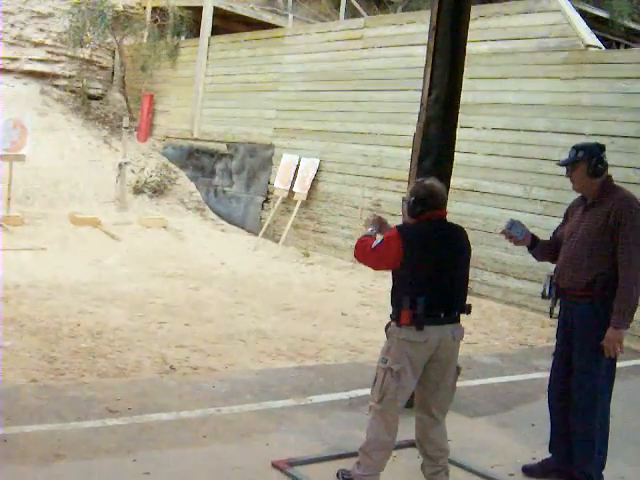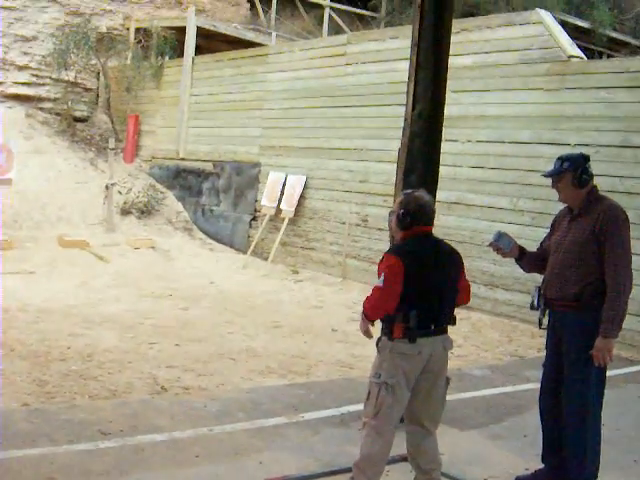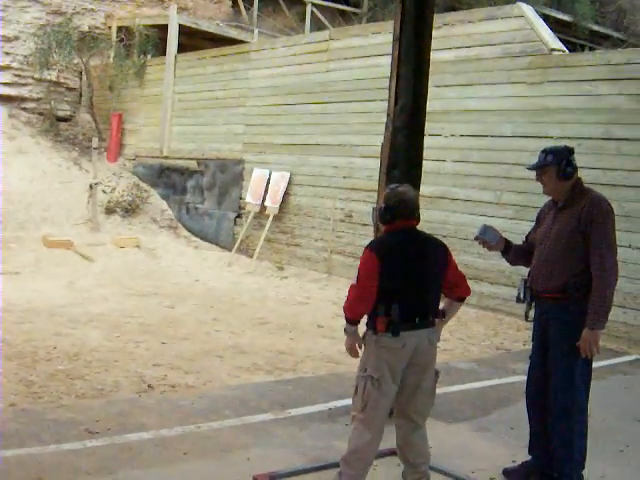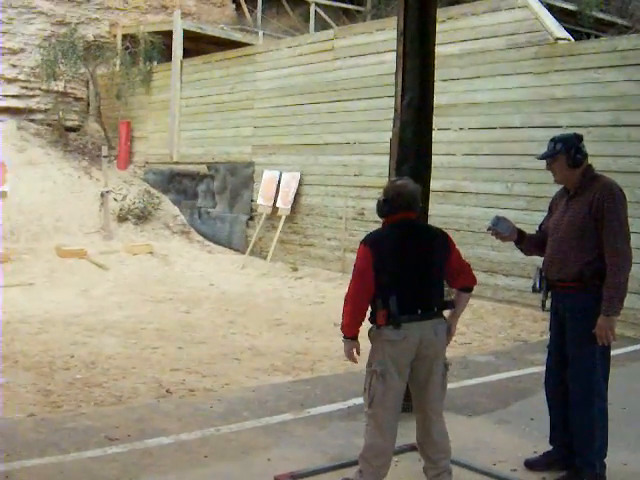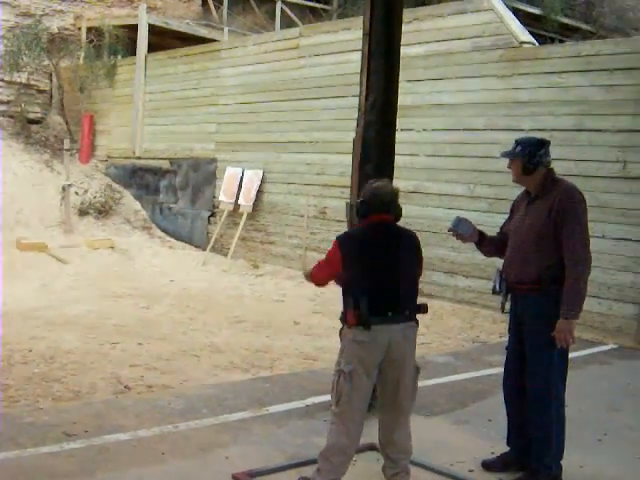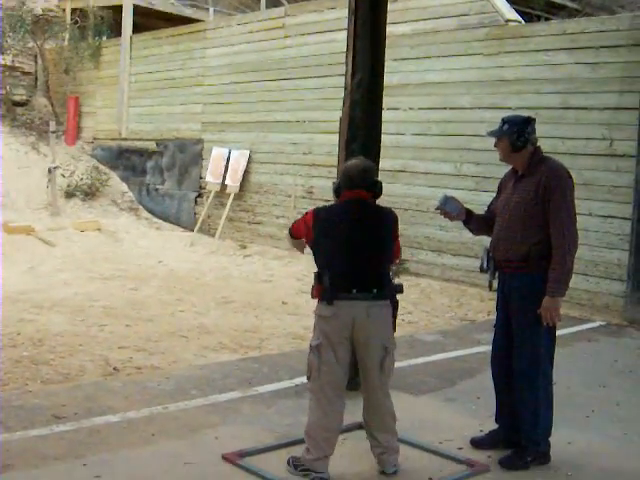
dt=0.5s
person 1, frame 1
right shoulder: (577, 206)
right elbow: (556, 251)
right wrist: (531, 242)
left hip: (598, 311)
right hip: (569, 307)
left knee: (589, 396)
right knee: (559, 388)
person 1, frame 2
left shoulder: (609, 215)
right shoulder: (564, 216)
left elbow: (619, 279)
right elbow: (544, 262)
left wrist: (608, 333)
right wrist: (518, 254)
left hip: (587, 320)
right hip: (558, 317)
left knee: (580, 404)
right knee: (550, 398)
person 1, frame 3
left shoulder: (594, 207)
right shoulder: (549, 209)
left elbow: (604, 270)
right elbow: (530, 255)
left wrist: (594, 324)
right wrist: (504, 247)
left hip: (572, 312)
right hip: (544, 309)
left knee: (567, 396)
right knee: (537, 391)
person 1, frame 4
left shoulder: (605, 192)
right shoulder: (561, 197)
left elbow: (618, 258)
right elbow: (544, 243)
left wrist: (609, 311)
right wrist: (517, 236)
left hip: (588, 300)
right hip: (561, 299)
left knee: (586, 385)
right knee: (557, 381)
right ankle: (563, 450)
person 1, frame 5
left shoulder: (565, 197)
right shoulder: (523, 200)
left elbow: (577, 261)
right elbow: (505, 246)
left wrist: (568, 315)
right wrist: (478, 238)
left hip: (547, 303)
right hip: (520, 300)
left knee: (544, 387)
right knee: (515, 382)
right ankle: (520, 452)
person 1, frame 6
left shoulder: (553, 175)
right shoulder: (510, 178)
left elbow: (565, 239)
right elbow: (493, 224)
left wrist: (554, 293)
right wrist: (465, 216)
left hip: (535, 281)
right hip: (508, 279)
left knee: (532, 364)
right knee: (503, 359)
left ankle: (536, 444)
right ankle: (509, 429)
person 2, frame 1
left shoulder: (405, 236)
right shoulder: (459, 237)
left elbow: (365, 252)
left wrist: (372, 230)
right wrist: (388, 229)
left hip: (412, 332)
right hip: (449, 331)
left knee: (385, 406)
right knee: (434, 409)
person 2, frame 2
left shoulder: (398, 255)
right shoulder: (450, 255)
left elbow: (381, 302)
right elbow: (462, 295)
left wrist: (366, 316)
left hip: (402, 346)
right hip: (438, 343)
left knee: (380, 421)
right knee: (424, 421)
person 2, frame 3
left shoulder: (378, 249)
right shoulder: (437, 248)
left elbow: (360, 297)
right elbow: (459, 291)
left wrist: (351, 329)
right wrist: (437, 322)
left hip: (388, 339)
right hip: (425, 338)
left knee: (368, 416)
right knee: (414, 415)
person 2, frame 4
left shoulder: (374, 243)
right shoulder: (438, 239)
left elbow: (358, 294)
right elbow: (465, 281)
left wrist: (349, 335)
right wrist: (452, 319)
left hip: (393, 333)
right hip: (433, 329)
left knee: (382, 411)
right knee: (431, 408)
person 2, frame 5
left shoulder: (349, 242)
right shoulder: (410, 241)
left elbow: (321, 275)
left wrist: (309, 272)
left hip: (364, 333)
right hip: (404, 330)
left knee: (347, 411)
right knee: (397, 409)
person 2, frame 6
left shoulder: (321, 217)
right shoulder: (387, 219)
left elbow: (297, 232)
left wrist: (305, 244)
left hip: (333, 309)
right hip: (375, 309)
left knee: (326, 389)
right knee: (377, 387)
